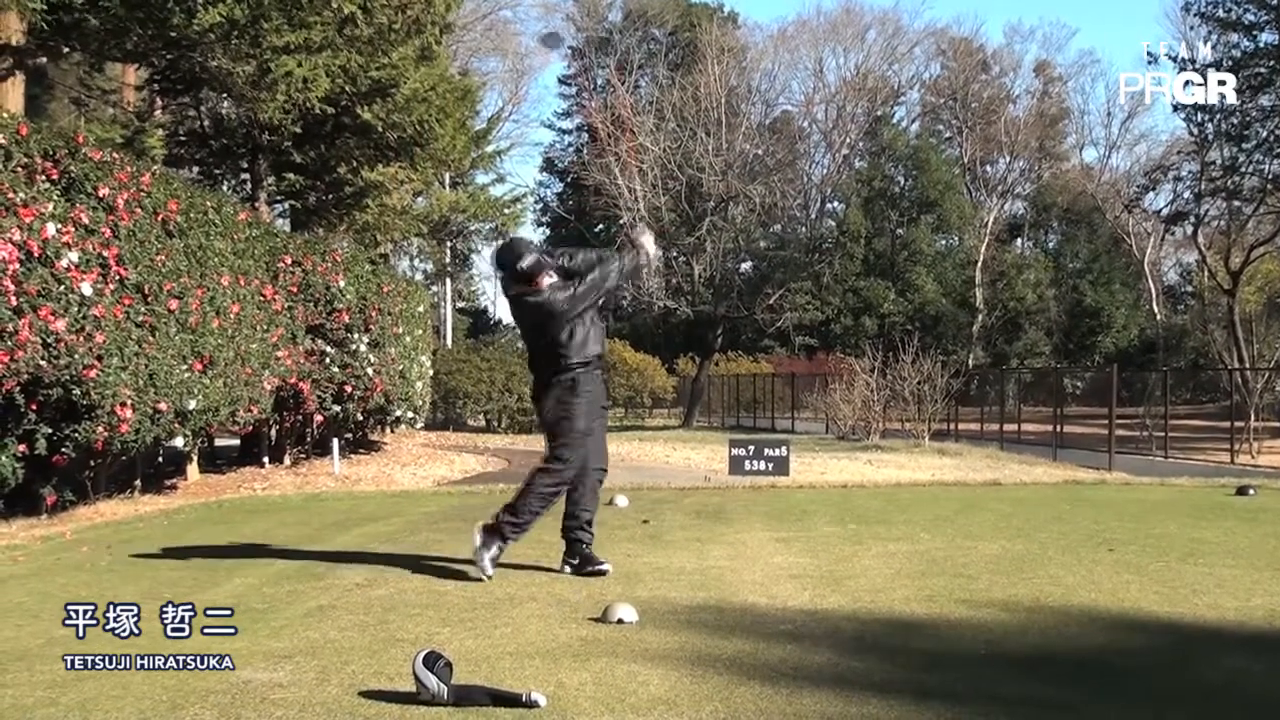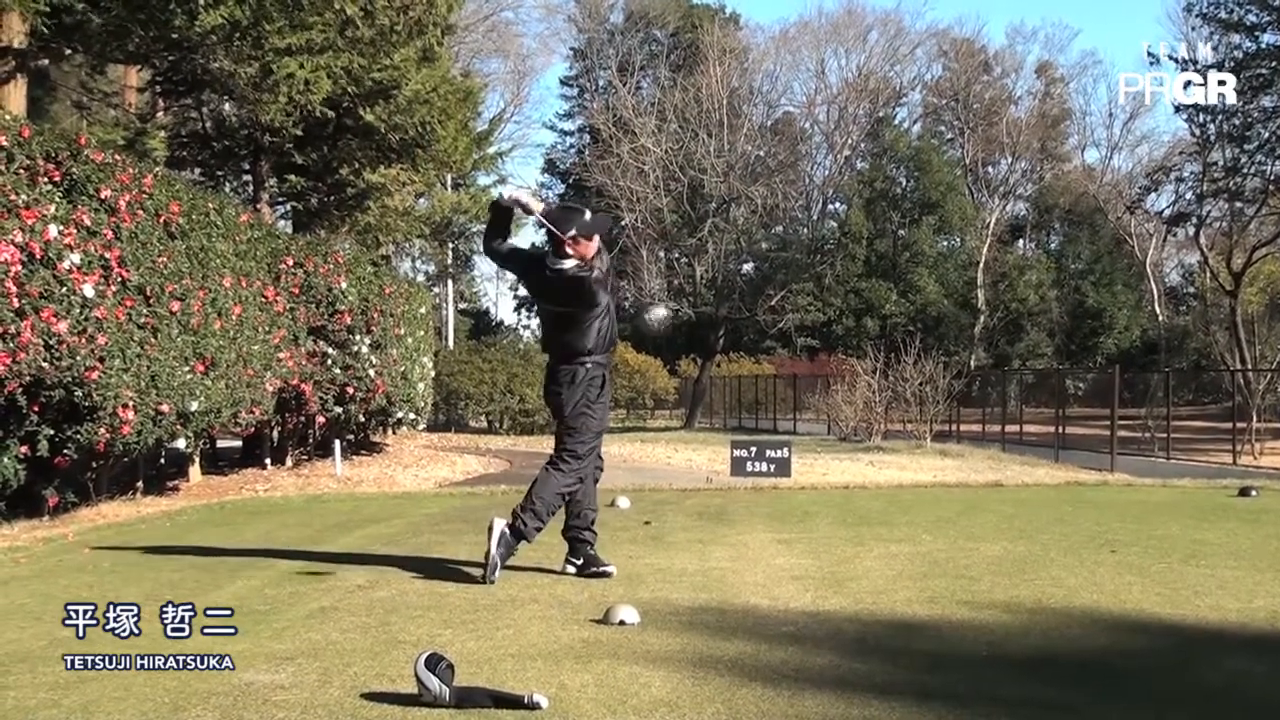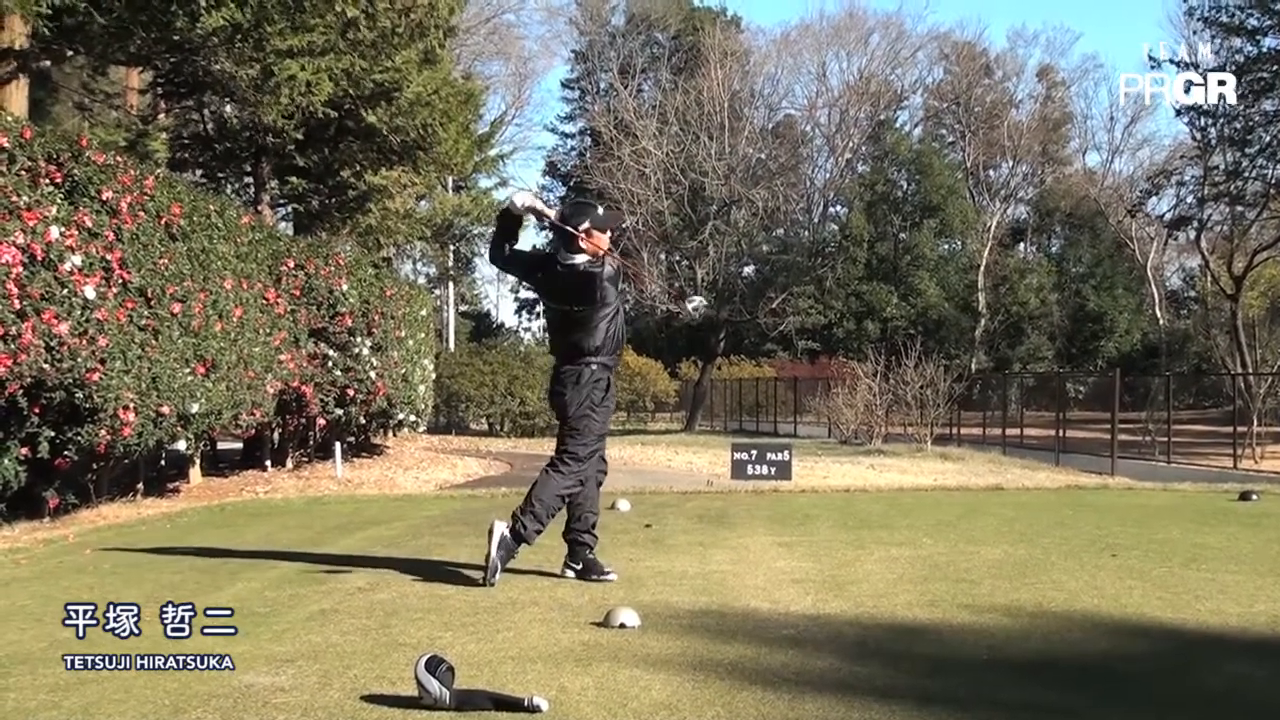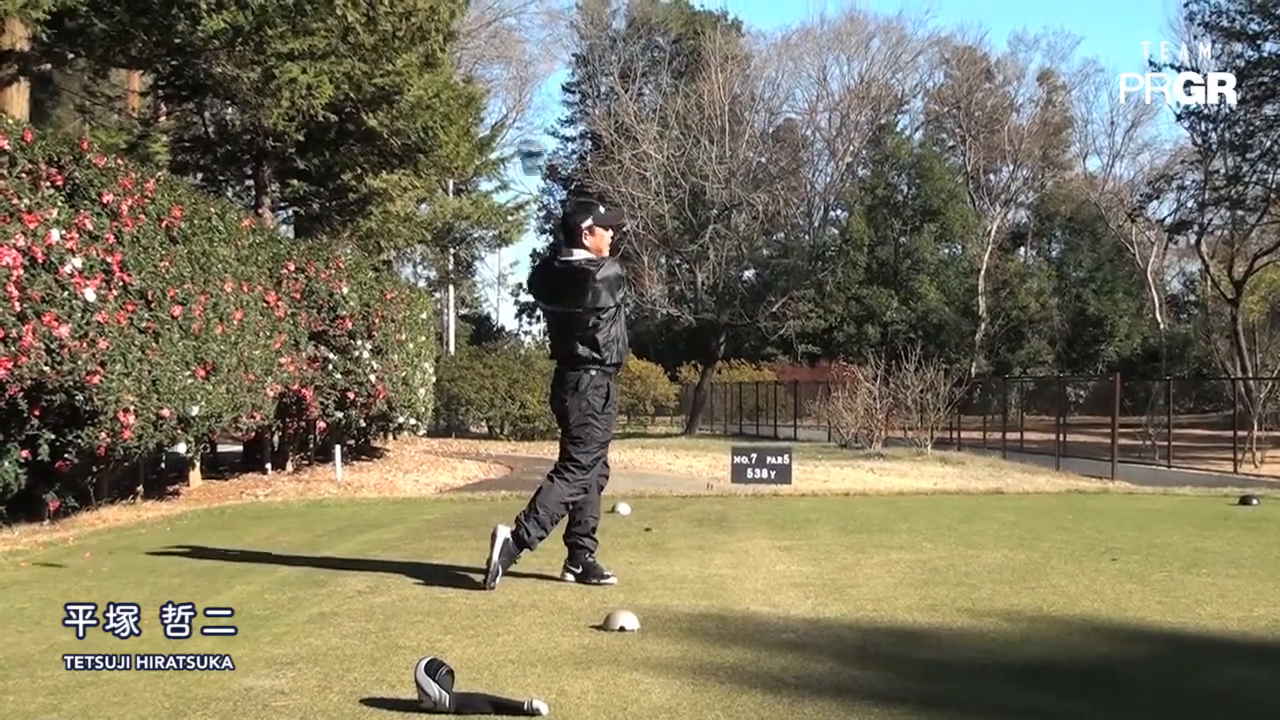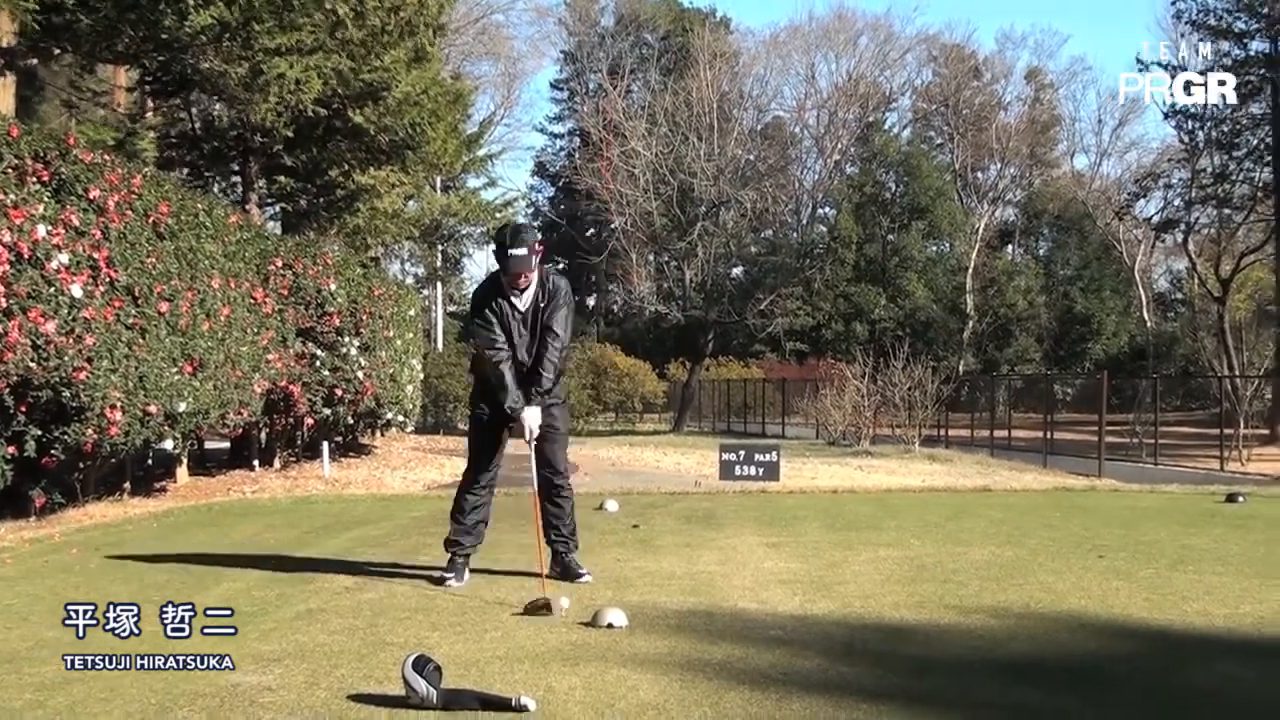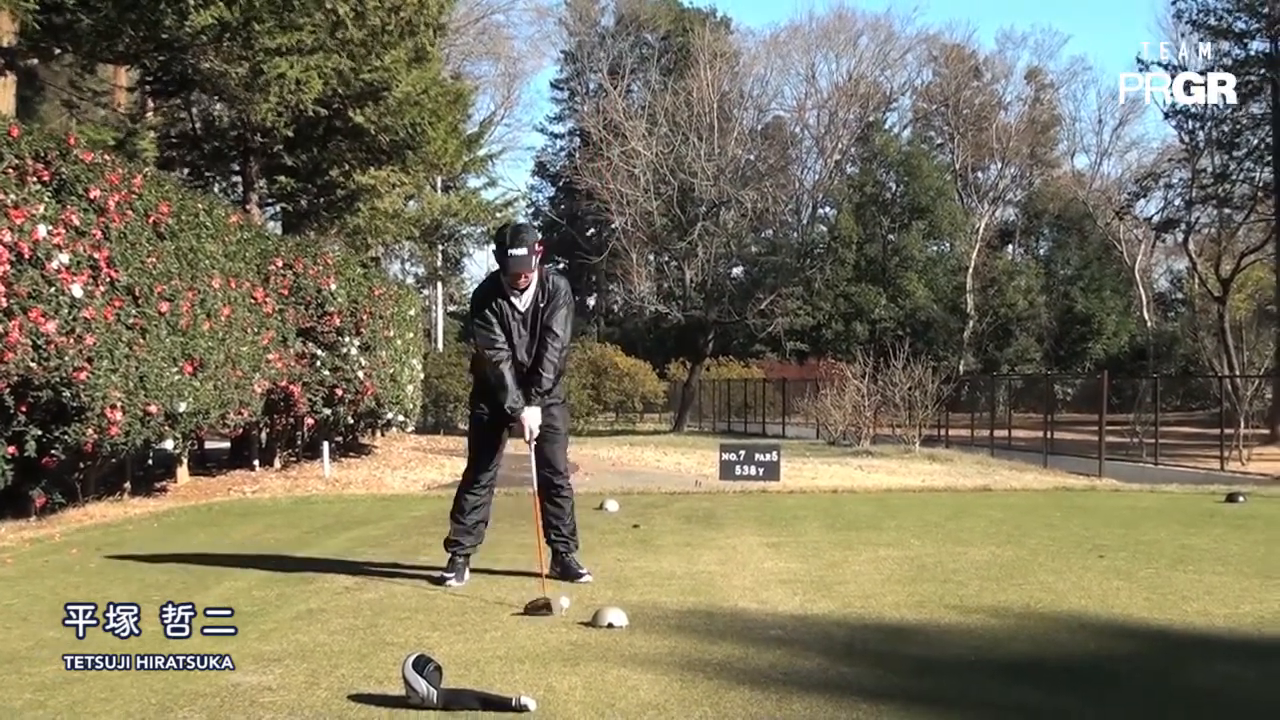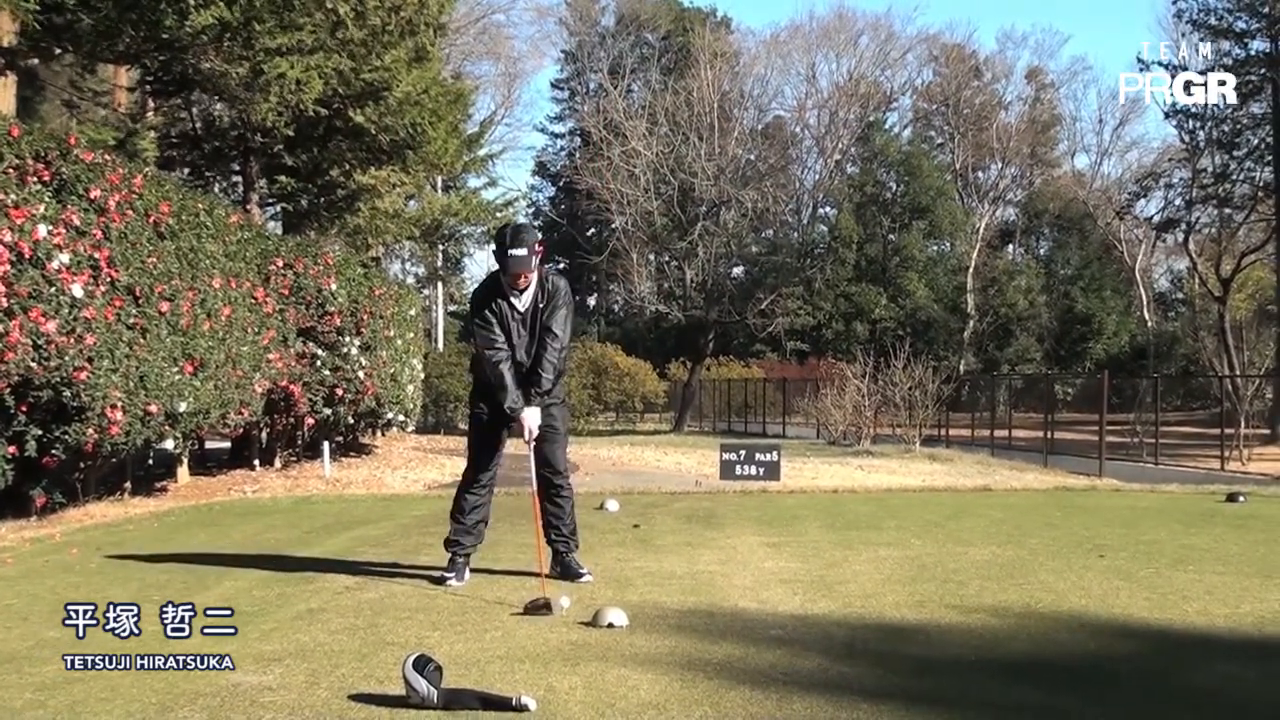
dt=0.4s
person 1, frame 1
left shoulder: (541, 264)
right shoulder: (538, 301)
left elbow: (591, 264)
right elbow: (598, 283)
left wrist: (631, 251)
right wrist: (636, 254)
left hip: (584, 378)
right hip: (566, 385)
left knee: (591, 465)
right knee: (565, 464)
left ankle: (577, 551)
right ankle: (498, 534)
person 1, frame 2
left shoulder: (537, 267)
right shoulder: (593, 280)
left elbow: (495, 247)
right elbow: (596, 255)
left wrist: (503, 205)
right wrist: (539, 208)
left hip: (567, 374)
right hip: (586, 378)
left knee: (586, 463)
right knee: (570, 462)
left ankle: (580, 551)
right ankle: (513, 532)
person 1, frame 3
left shoulder: (547, 267)
right shoulder: (604, 275)
left elbow: (500, 255)
right elbow: (598, 256)
left wrist: (514, 211)
right wrist: (551, 214)
left hip: (571, 374)
right hip: (590, 379)
left knee: (590, 465)
right knee: (570, 462)
left ankle: (580, 554)
right ankle: (513, 535)
person 1, frame 4
left shoulder: (547, 273)
right shoulder: (606, 274)
left wrist: (563, 241)
right wrist: (576, 230)
left hip: (571, 378)
right hip: (592, 383)
left knee: (592, 470)
right knee: (576, 470)
left ankle: (580, 558)
right ankle: (516, 540)
person 1, frame 5
left shoulder: (556, 288)
right shoulder: (486, 296)
left elbow: (553, 349)
right elbow: (495, 356)
left wrist: (534, 402)
right wrist: (518, 407)
left hip: (545, 390)
right hip: (496, 390)
left knee: (555, 472)
right knee: (480, 472)
left ankle: (563, 555)
right ankle: (459, 555)
person 1, frame 6
left shoulder: (556, 289)
right shoulder: (486, 296)
left elbow: (553, 349)
right elbow: (495, 357)
left wrist: (535, 403)
right wrist: (518, 408)
left hip: (545, 391)
right hip: (495, 392)
left knee: (555, 472)
right knee: (480, 472)
left ankle: (563, 555)
right ankle: (459, 555)
person 1, frame 7
left shoulder: (556, 289)
right shoulder: (486, 296)
left elbow: (553, 349)
right elbow: (495, 357)
left wrist: (534, 403)
right wrist: (518, 408)
left hip: (545, 392)
right hip: (495, 392)
left knee: (555, 472)
right knee: (479, 472)
left ankle: (564, 554)
right ankle: (460, 554)
